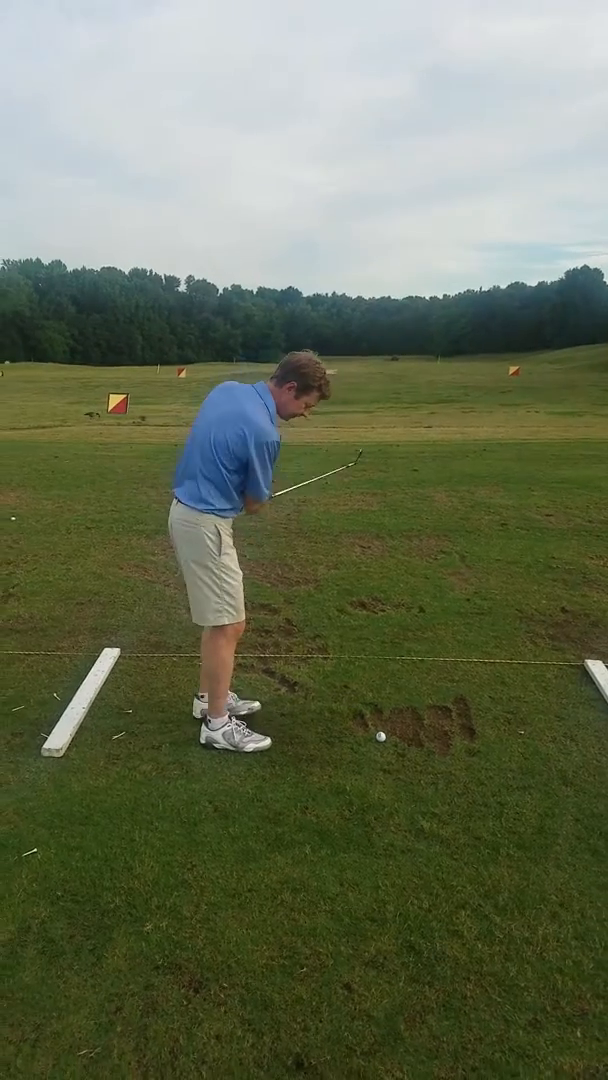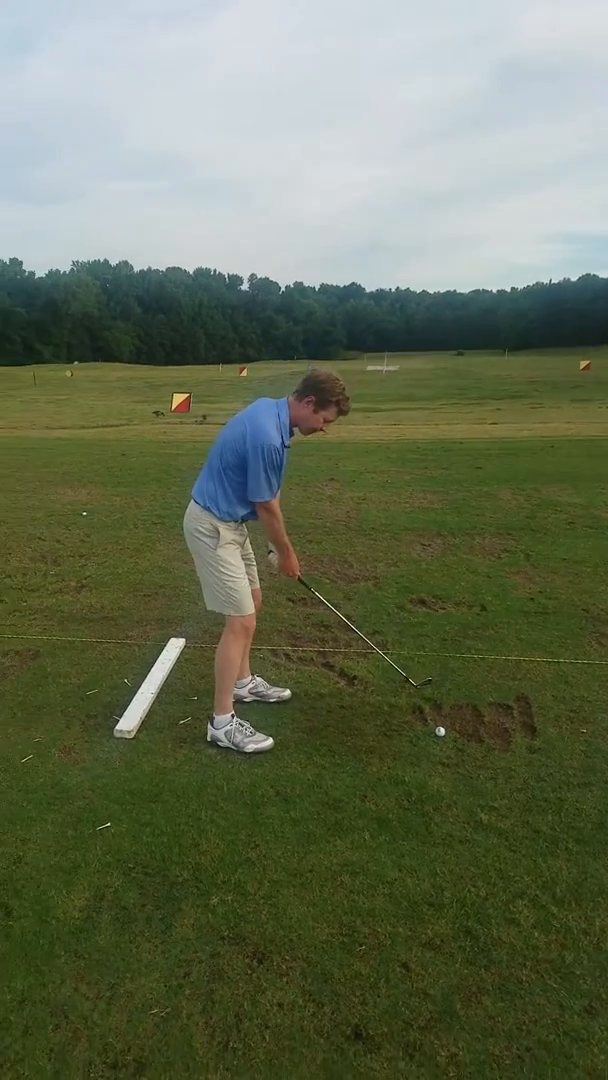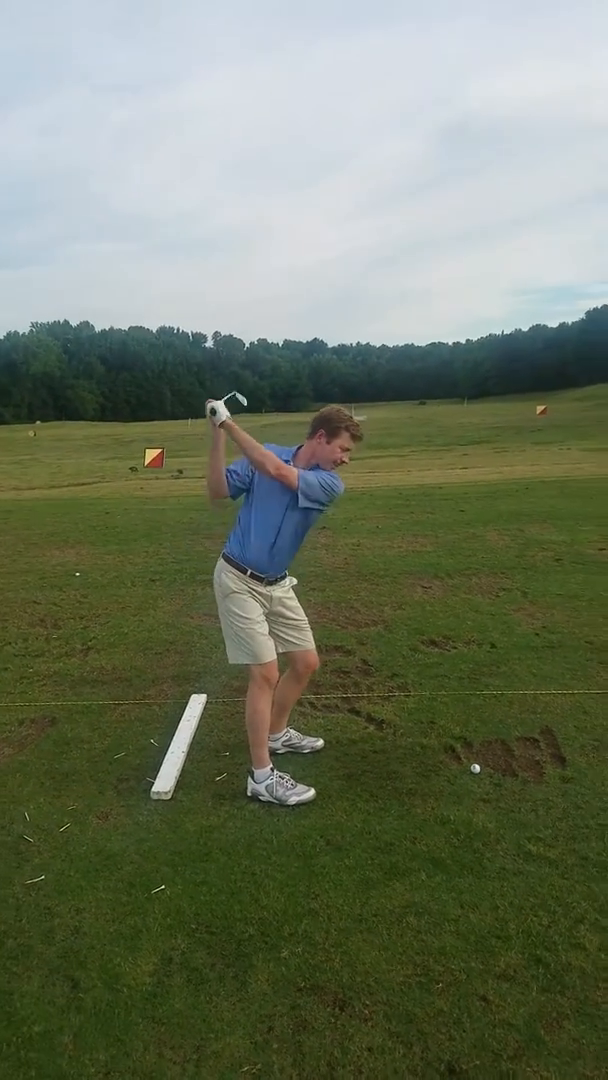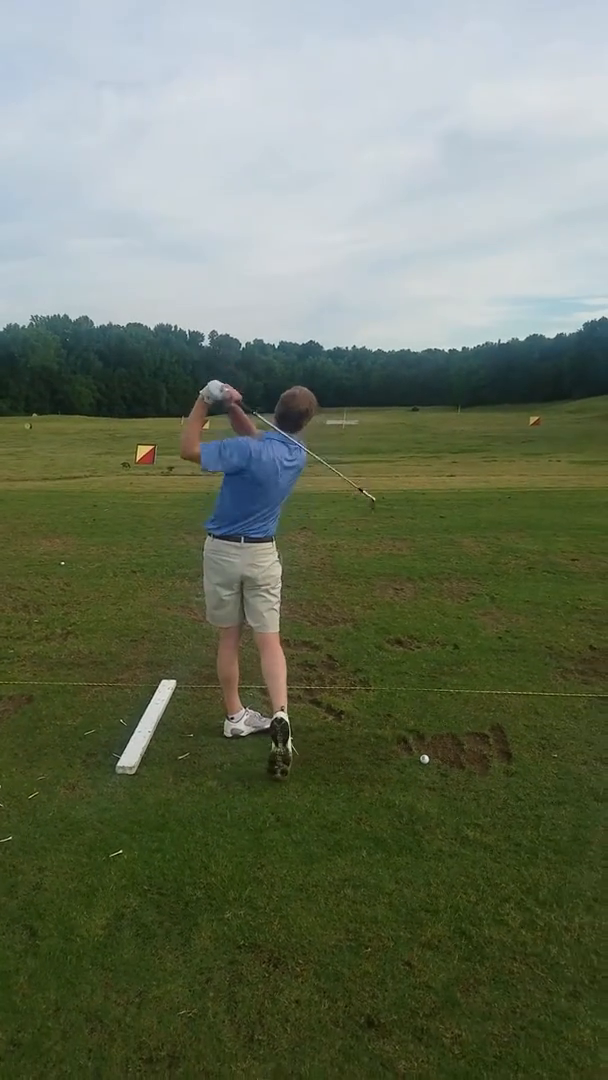
dt=1s
person 1, frame 1
left shoulder: (227, 389)
right shoulder: (263, 433)
right elbow: (255, 502)
right wrist: (248, 501)
left hip: (188, 511)
right hip: (206, 524)
left knee: (220, 617)
right knee: (228, 625)
left ankle: (209, 696)
right ankle: (217, 723)
person 1, frame 2
left shoulder: (269, 409)
right shoulder: (267, 437)
right elbow: (266, 507)
left wrist: (277, 544)
right wrist: (286, 553)
left hip: (229, 520)
right hip: (213, 526)
left knee: (251, 602)
right knee: (240, 620)
left ankle: (243, 682)
right ankle: (222, 721)
person 1, frame 3
left shoulder: (330, 484)
right shoulder: (268, 453)
left elbow: (276, 471)
right elbow: (218, 492)
left wrist: (230, 424)
right wrist: (217, 433)
left hip: (276, 585)
right hip: (237, 579)
left knee: (307, 663)
right knee: (265, 673)
left ankle: (276, 733)
right ankle: (261, 776)
person 1, frame 4
left shoulder: (250, 452)
right shoulder: (298, 456)
left elbow: (188, 449)
left wrist: (205, 399)
right wrist: (233, 406)
left hip: (222, 551)
right hip: (261, 555)
left knee: (229, 638)
right knee: (269, 641)
left ankle: (235, 716)
right ankle: (280, 715)
